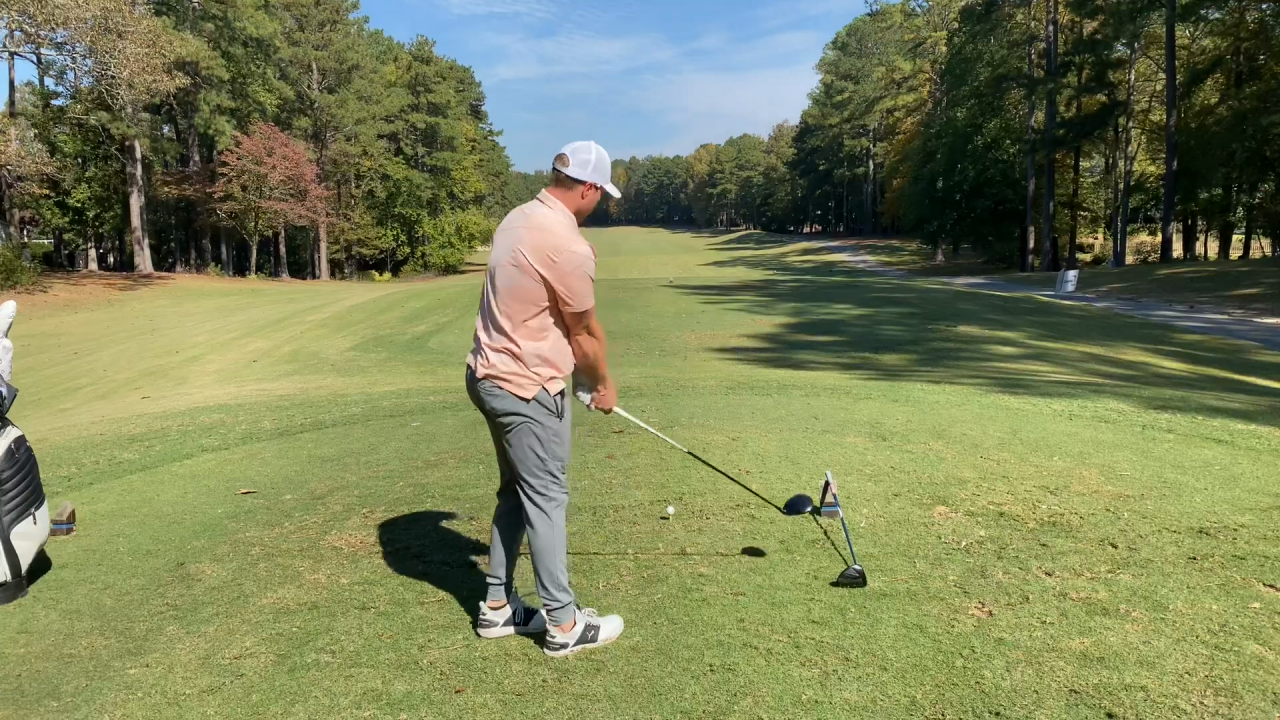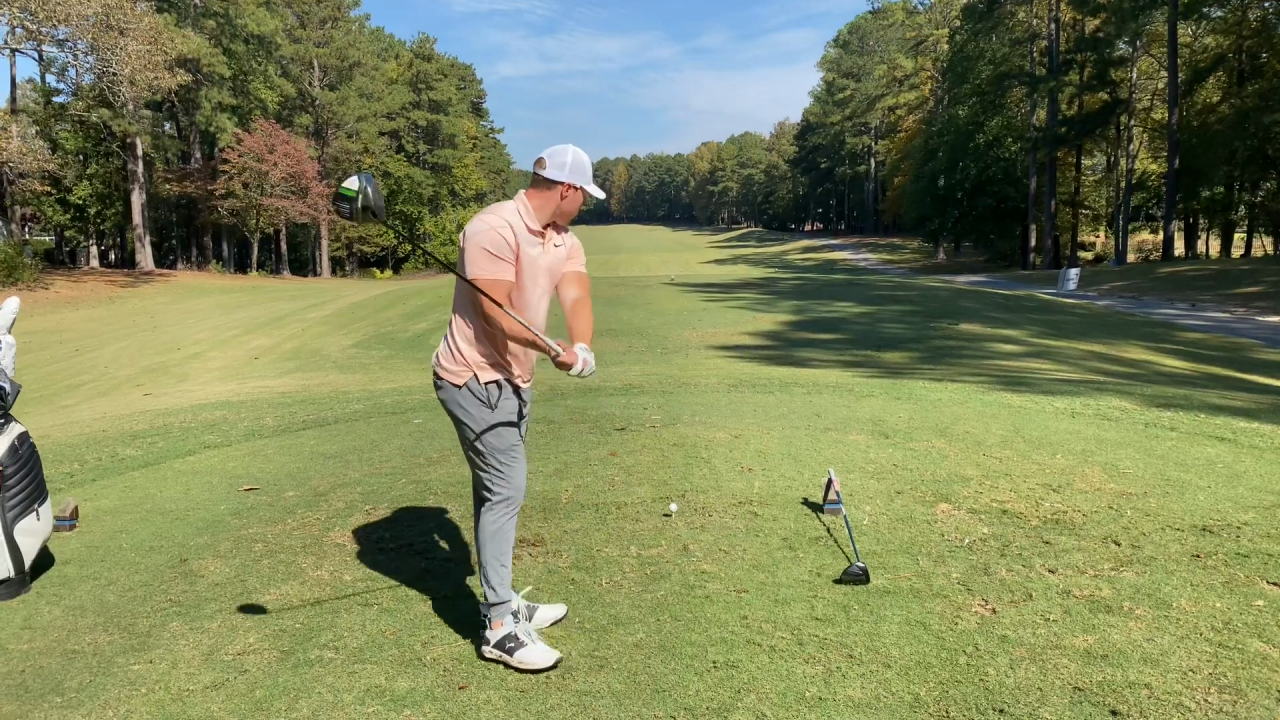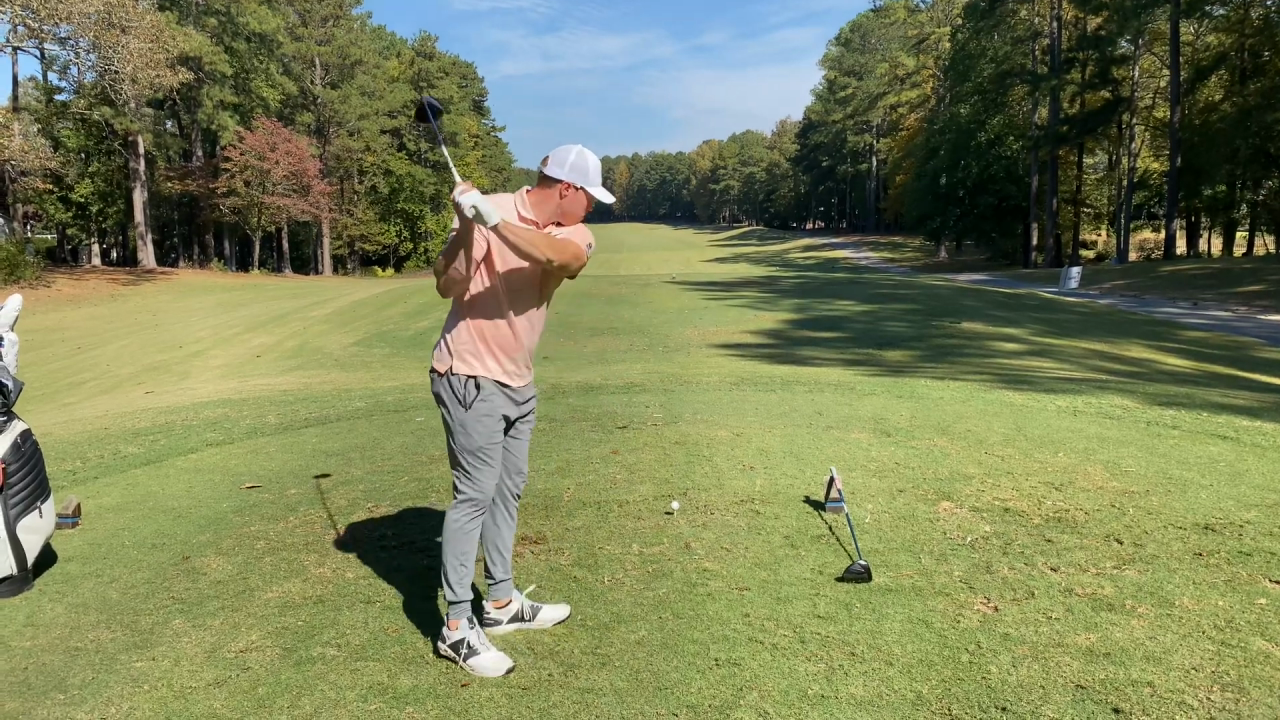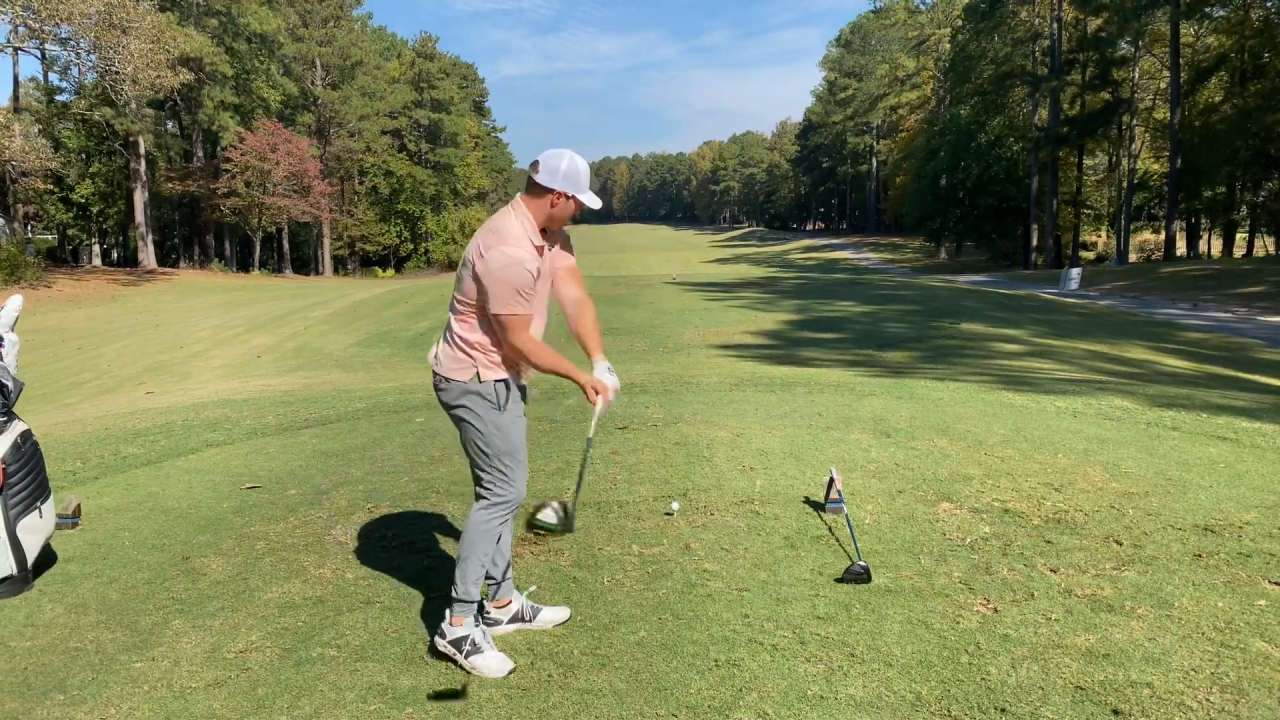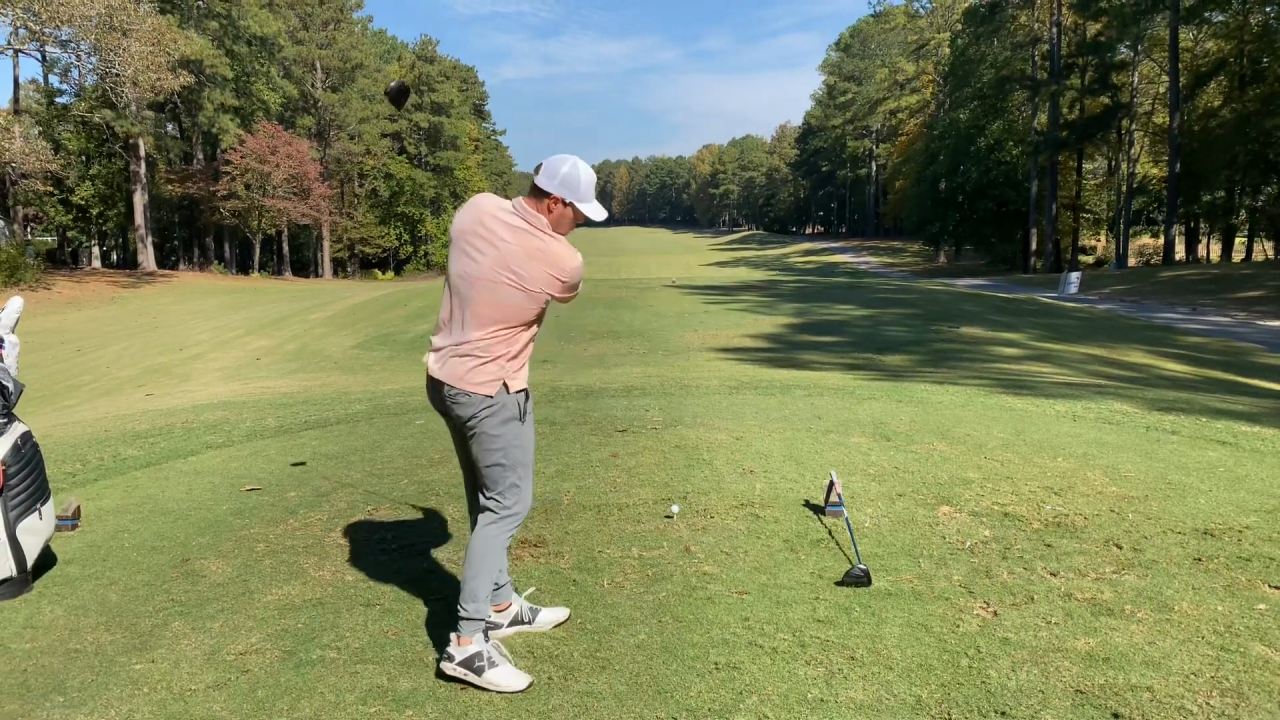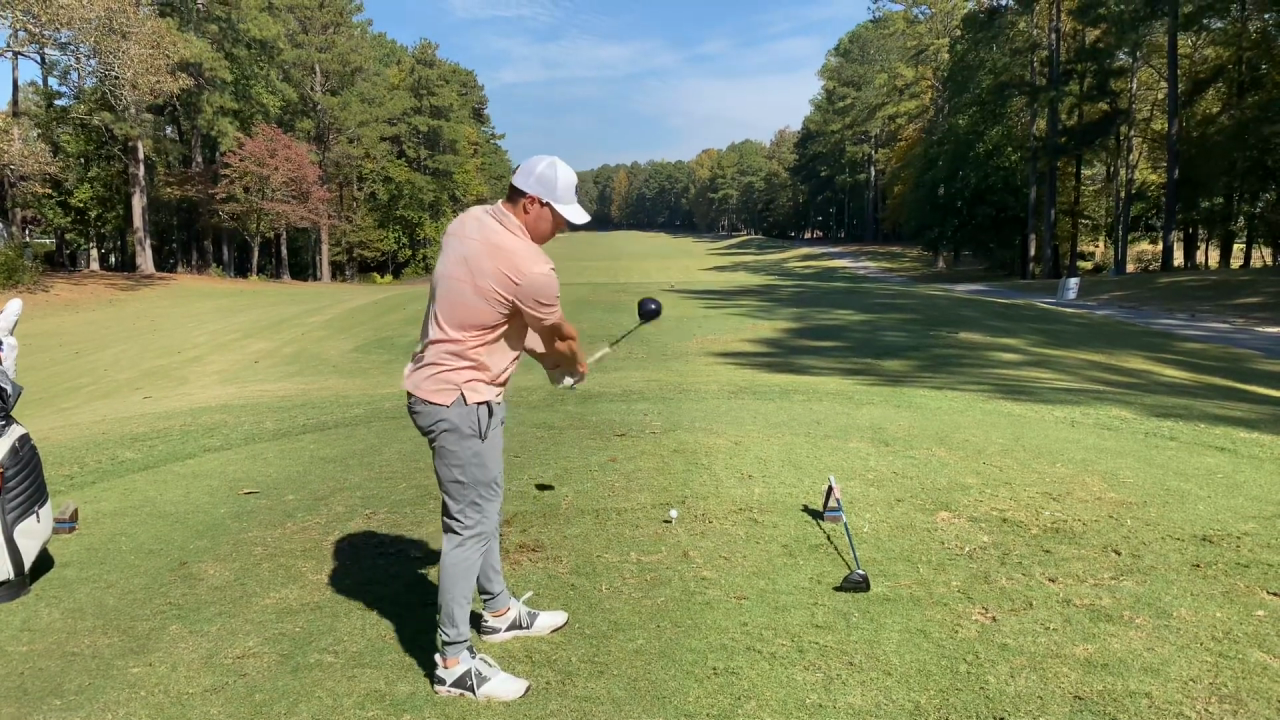
dt=0.4s
person 1, frame 1
left shoulder: (522, 219)
right shoulder: (567, 245)
right elbow: (585, 330)
left wrist: (578, 373)
right wrist: (602, 383)
left hip: (495, 375)
right hip: (526, 387)
left knee: (518, 493)
right knee: (546, 500)
left ankle: (498, 606)
right ankle: (564, 624)
person 1, frame 2
left shoulder: (567, 242)
right shoulder: (493, 226)
left elbow: (577, 296)
right elbow: (498, 309)
left wrist: (580, 345)
right wrist: (551, 349)
left hip: (512, 382)
right hip: (474, 379)
left knee: (501, 490)
right knee: (504, 491)
left ankle: (499, 602)
right ankle: (500, 626)
person 1, frame 3
left shoulder: (575, 235)
right shoulder: (481, 208)
left elbow: (556, 256)
right elbow: (447, 286)
left wrist: (498, 222)
right wrist: (469, 229)
left hip: (519, 381)
right hip: (469, 376)
left knee: (507, 489)
right knee: (475, 492)
left ankle: (502, 602)
right ankle: (456, 626)
person 1, frame 4
left shoulder: (549, 234)
right shoulder: (508, 252)
left elbow: (575, 294)
right elbow: (522, 345)
left wrist: (600, 362)
right wrist: (583, 381)
left hip: (487, 377)
right hip: (478, 379)
left knee: (498, 491)
right knee: (502, 492)
left ankle: (501, 602)
right ankle: (459, 620)
person 1, frame 5
left shoulder: (475, 209)
right shoulder: (564, 261)
left hip: (445, 377)
right hip: (491, 392)
left knee: (489, 498)
right knee: (507, 506)
left ankle: (500, 605)
right ankle: (467, 642)
person 1, frame 6
left shoulder: (472, 222)
right shoulder: (529, 265)
right elbow: (561, 336)
left wrist: (538, 343)
right wrist: (575, 361)
left hip: (469, 394)
right hip: (459, 401)
left knee: (483, 506)
right knee: (472, 522)
left ankle: (499, 610)
right ankle: (454, 662)
